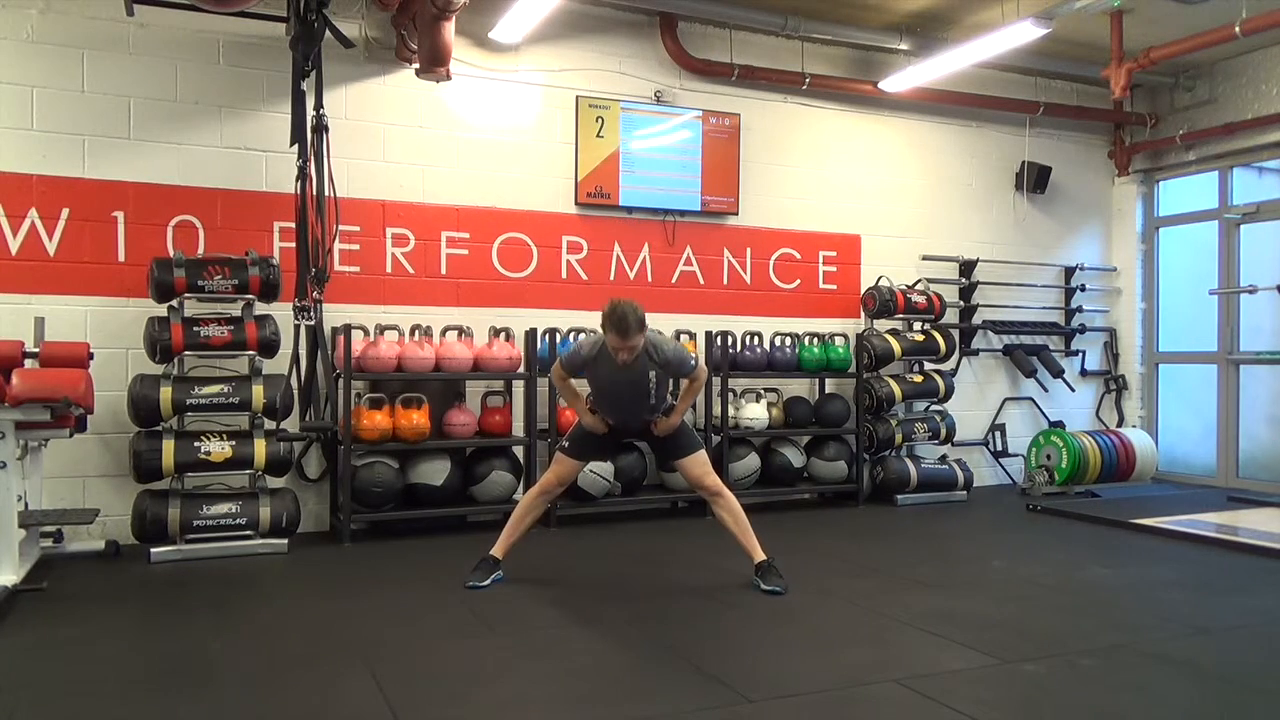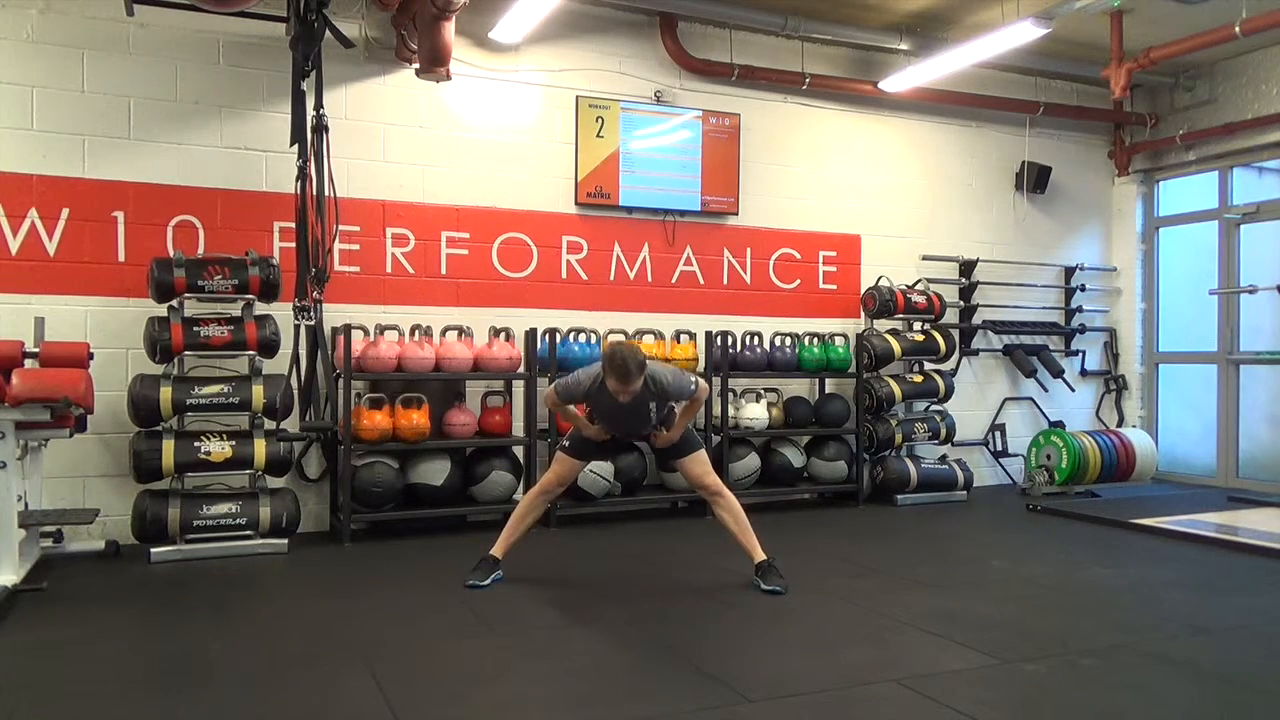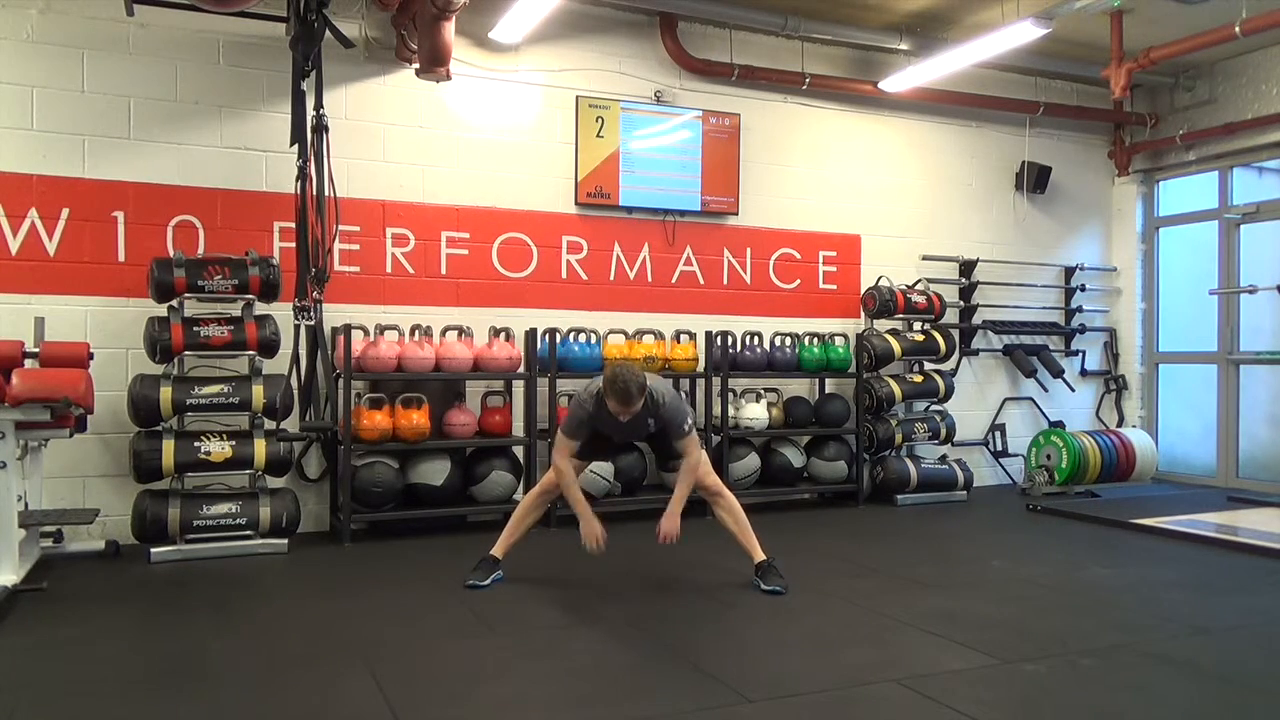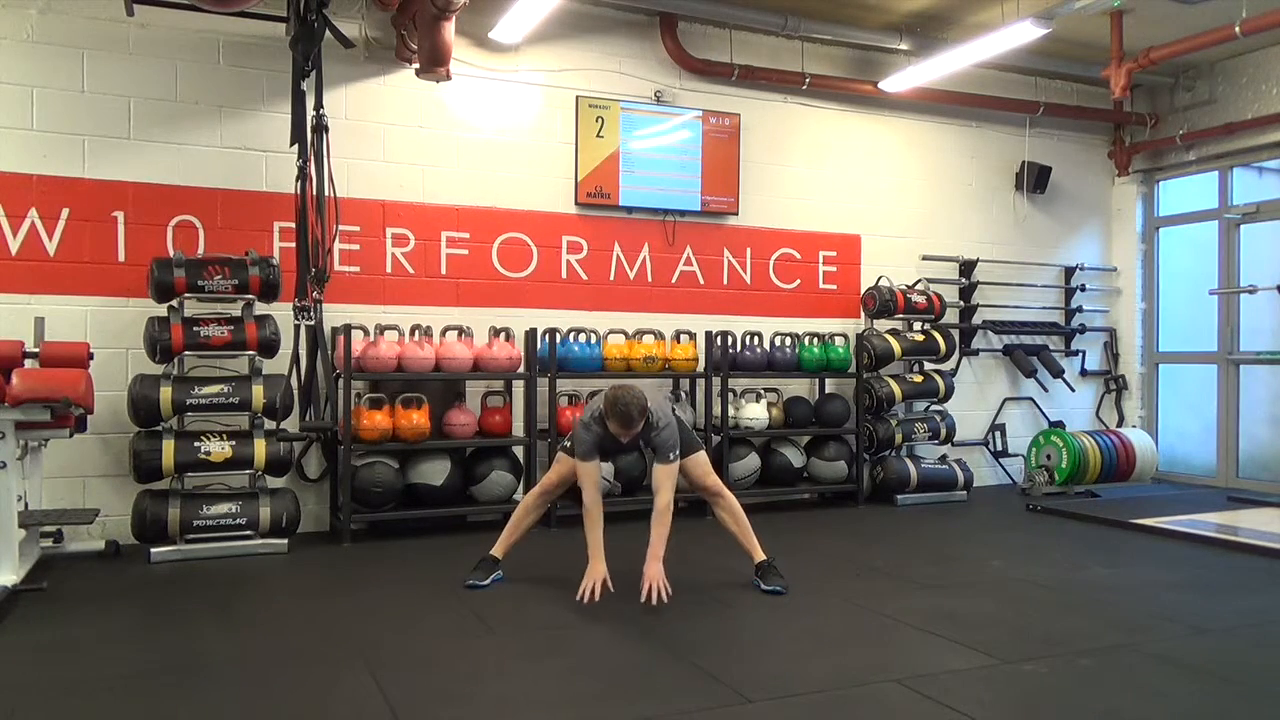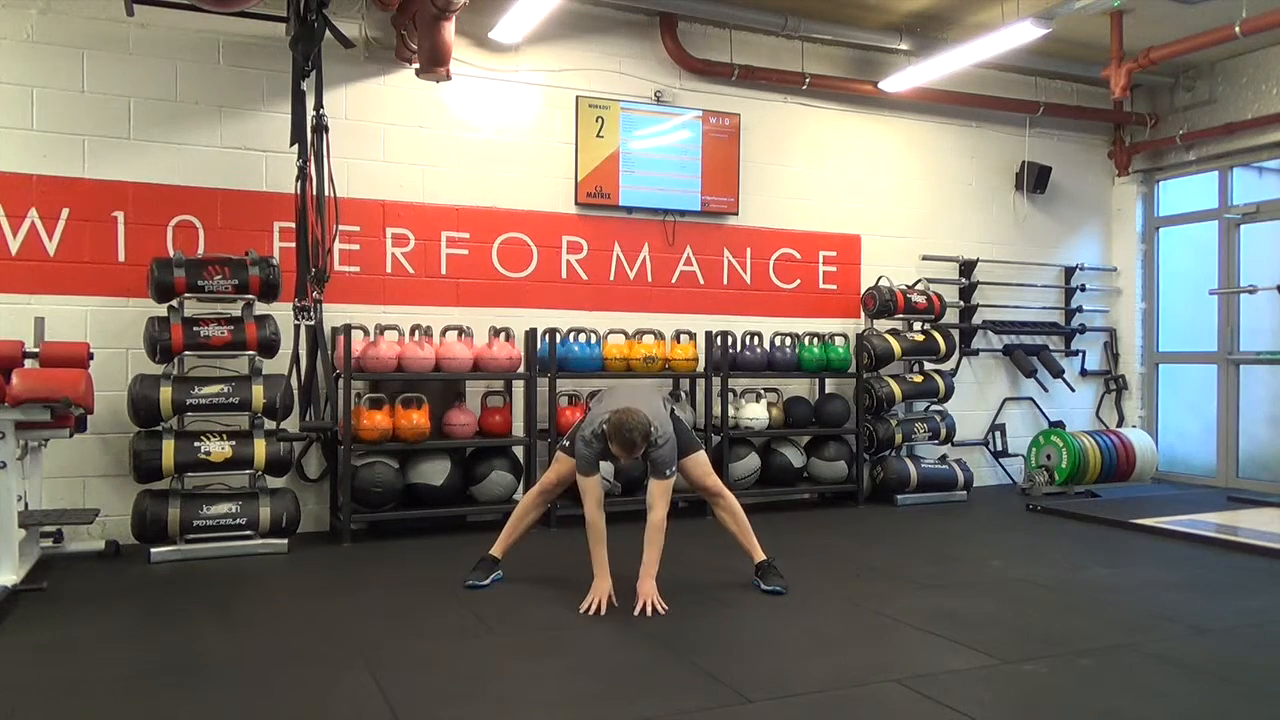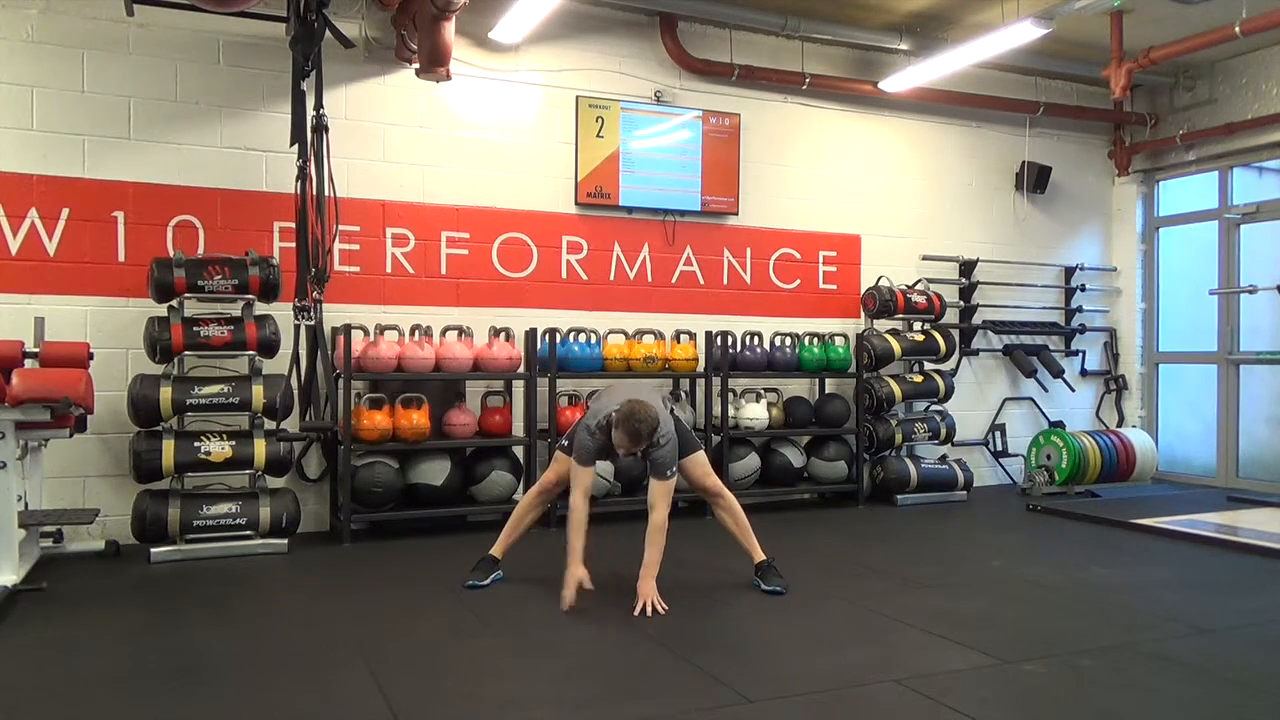
dt=0.3s
person 1, frame 1
left shoulder: (666, 351)
right shoulder: (586, 351)
left elbow: (700, 376)
right elbow: (558, 376)
left wrist: (675, 417)
right wrist: (584, 415)
left hip: (658, 423)
right hip: (604, 423)
left knee: (711, 486)
right knee: (549, 484)
left ankle: (762, 563)
right ankle: (494, 559)
person 1, frame 2
left shoulder: (666, 380)
right shoulder: (585, 382)
left elbow: (702, 391)
right elbow: (551, 398)
left wrist: (672, 433)
right wrist: (588, 429)
left hip: (659, 424)
right hip: (603, 424)
left knee: (711, 485)
right knee: (549, 484)
left ankle: (762, 563)
right ankle: (493, 559)
person 1, frame 3
left shoulder: (666, 399)
right shoulder: (586, 400)
left elbow: (691, 456)
right elbow: (561, 460)
left wrist: (673, 512)
right wrist: (586, 517)
left hip: (657, 429)
right hip: (601, 429)
left knee: (711, 486)
right knee: (549, 485)
left ankle: (762, 564)
right ankle: (493, 559)
person 1, frame 4
left shoulder: (662, 423)
right shoulder: (590, 423)
left elbow: (664, 496)
right elbow: (591, 495)
left wrist: (655, 560)
right wrist: (595, 561)
left hip: (656, 419)
right hip: (604, 422)
left knee: (712, 486)
right knee: (549, 485)
left ankle: (762, 563)
right ankle: (493, 559)
person 1, frame 5
left shoulder: (662, 437)
right shoulder: (590, 436)
left elbow: (657, 512)
right elbow: (593, 510)
left wrist: (648, 579)
right wrist: (601, 577)
left hip: (661, 412)
right hip: (603, 414)
left knee: (712, 487)
right knee: (549, 484)
left ankle: (763, 564)
right ankle: (492, 560)
person 1, frame 6
left shoulder: (664, 440)
right shoulder: (594, 426)
left elbow: (659, 510)
right elbow: (578, 496)
left wrist: (648, 579)
right wrist: (575, 564)
left hip: (659, 417)
right hip: (605, 419)
left knee: (712, 488)
right knee: (548, 483)
left ankle: (762, 564)
right ankle: (493, 558)
